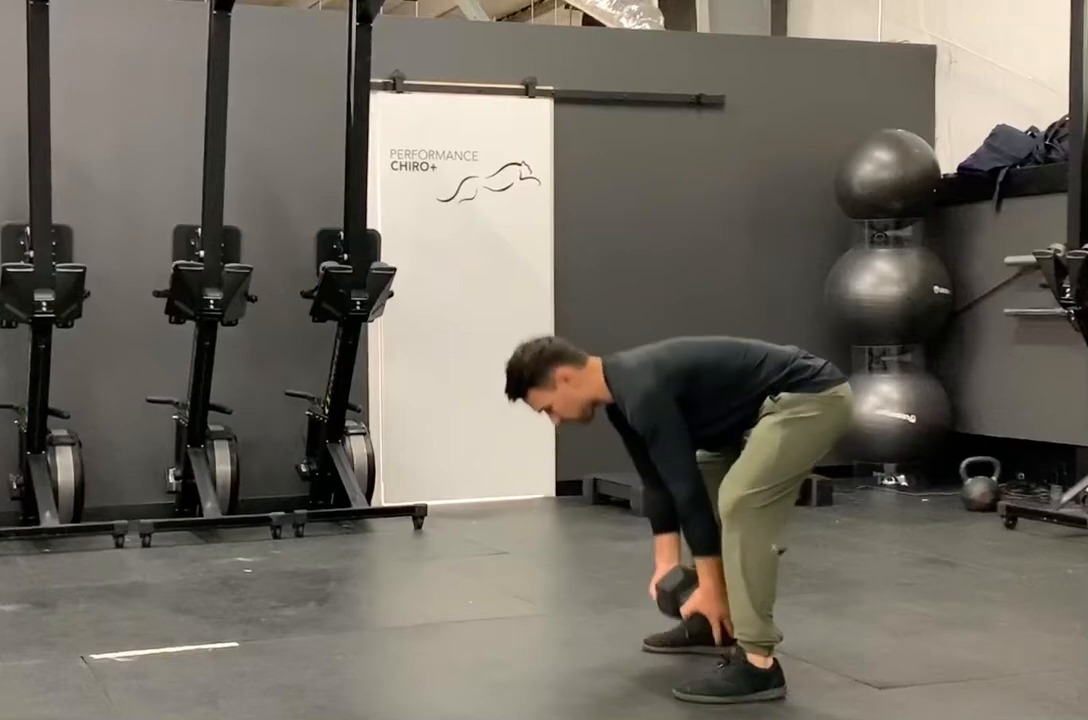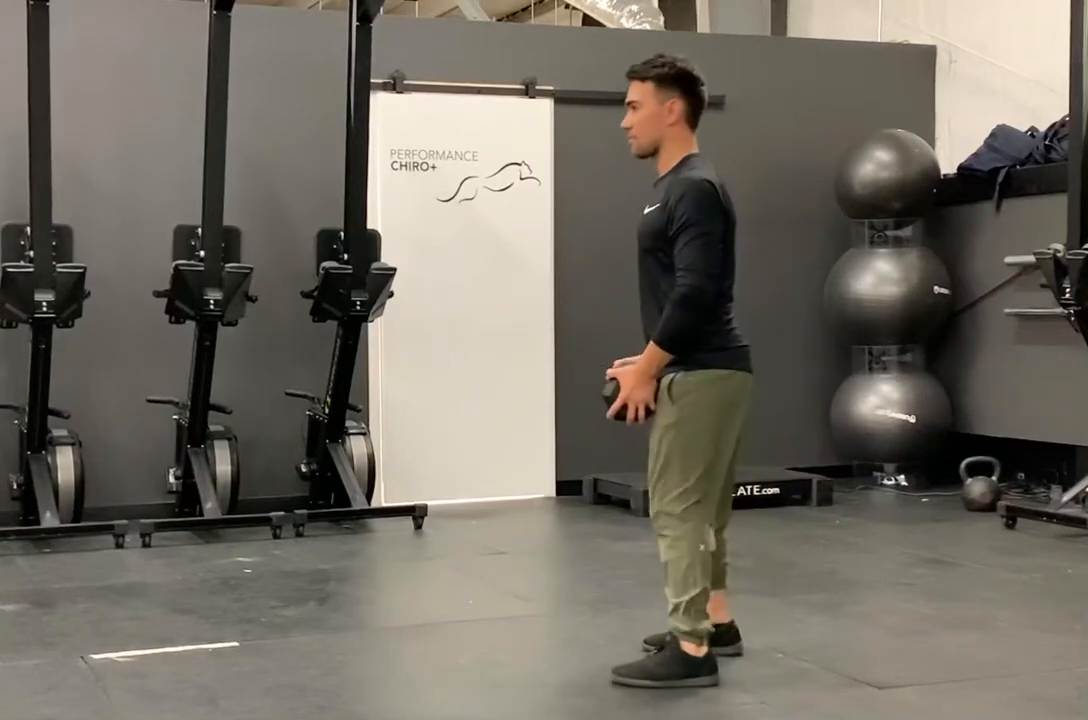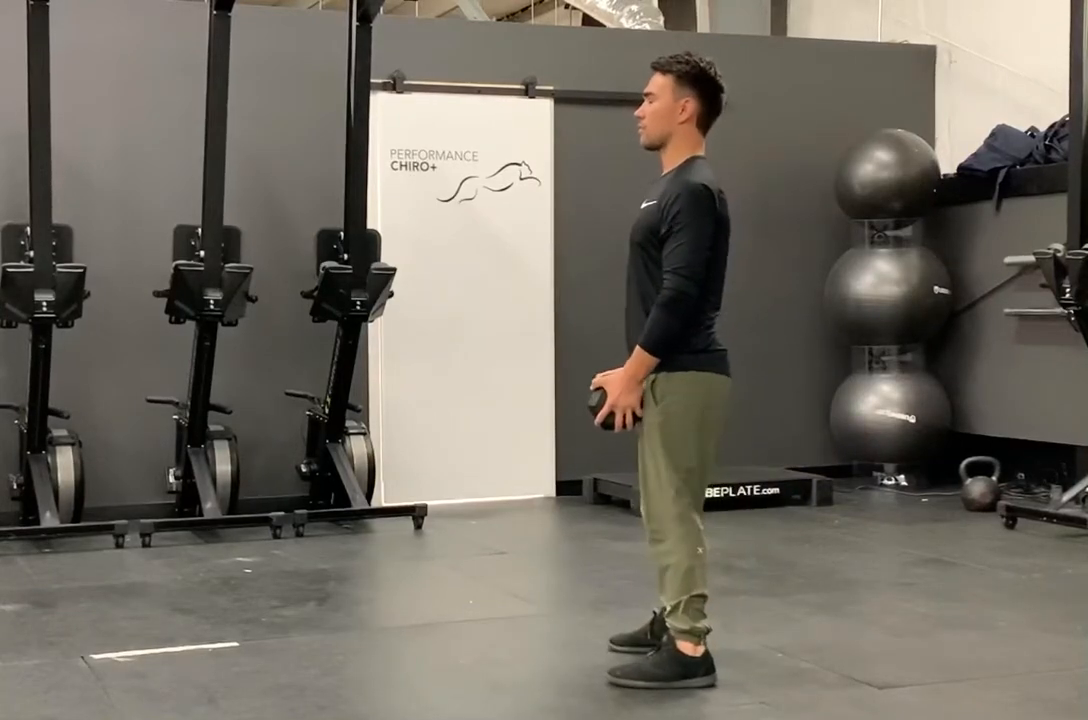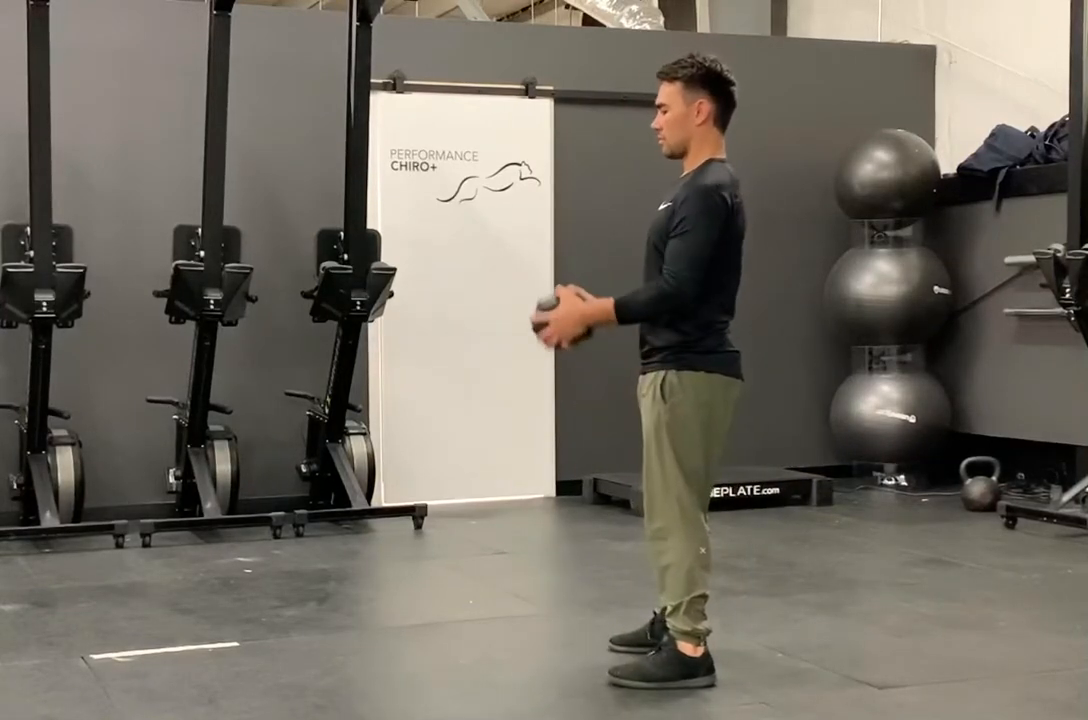
dt=0.7s
person 1, frame 1
left shoulder: (643, 395)
right shoulder: (623, 394)
left elbow: (690, 488)
right elbow: (658, 482)
left wrist: (710, 587)
right wrist: (666, 561)
left hip: (813, 396)
right hip: (776, 400)
right knee: (710, 492)
left ankle: (758, 663)
right ankle: (713, 624)
person 1, frame 2
left shoulder: (694, 188)
right shoulder: (672, 187)
left elbow: (696, 293)
left wrist: (645, 369)
right wrist: (649, 358)
left hip: (701, 372)
right hip: (699, 368)
left knee: (677, 506)
right knee: (697, 504)
left ankle: (691, 649)
right ankle: (716, 621)
person 1, frame 3
left shoulder: (694, 190)
right shoulder: (673, 186)
left elbow: (680, 298)
left wrist: (631, 375)
right wrist: (635, 370)
left hip: (682, 375)
right hip: (670, 372)
left knee: (671, 509)
right knee: (665, 506)
left ankle: (688, 649)
right ankle: (673, 620)
person 1, frame 4
left shoulder: (708, 191)
right shoulder: (698, 188)
left elbow: (676, 292)
left wrist: (590, 314)
right wrist: (596, 305)
left hip: (689, 372)
right hip: (678, 367)
left knee: (676, 511)
right knee: (669, 508)
left ankle: (688, 650)
right ankle: (674, 620)
